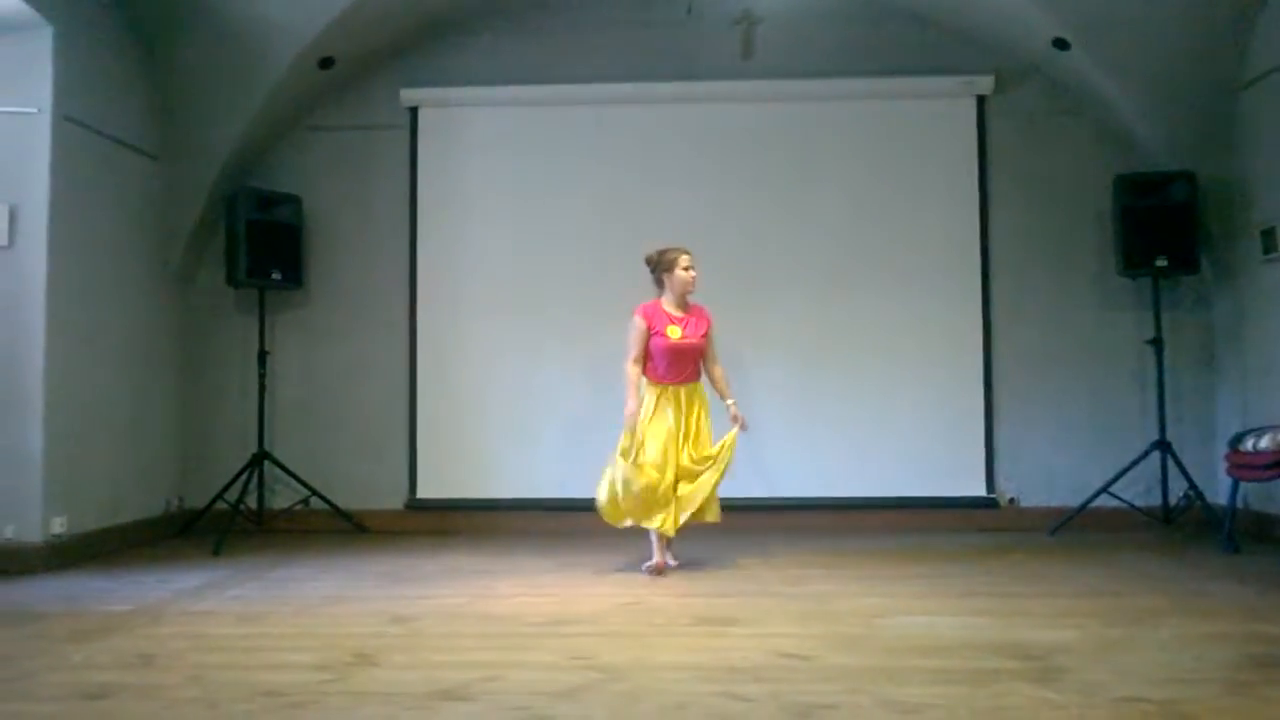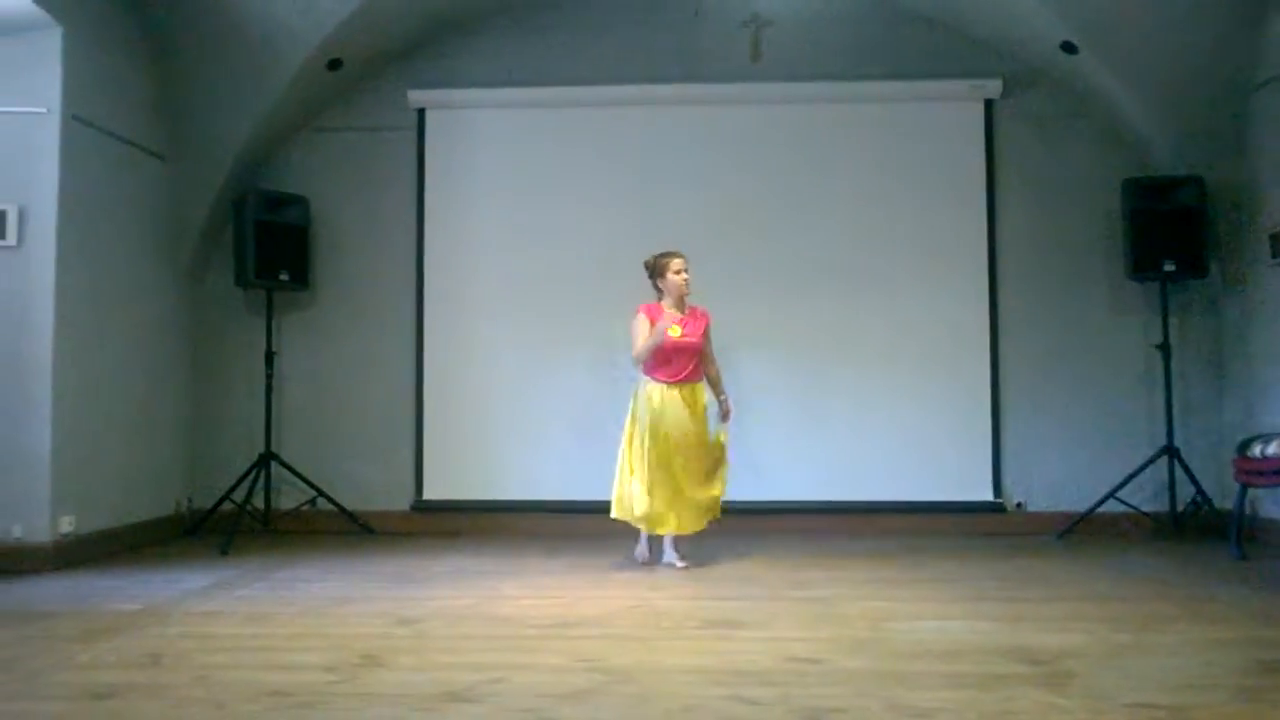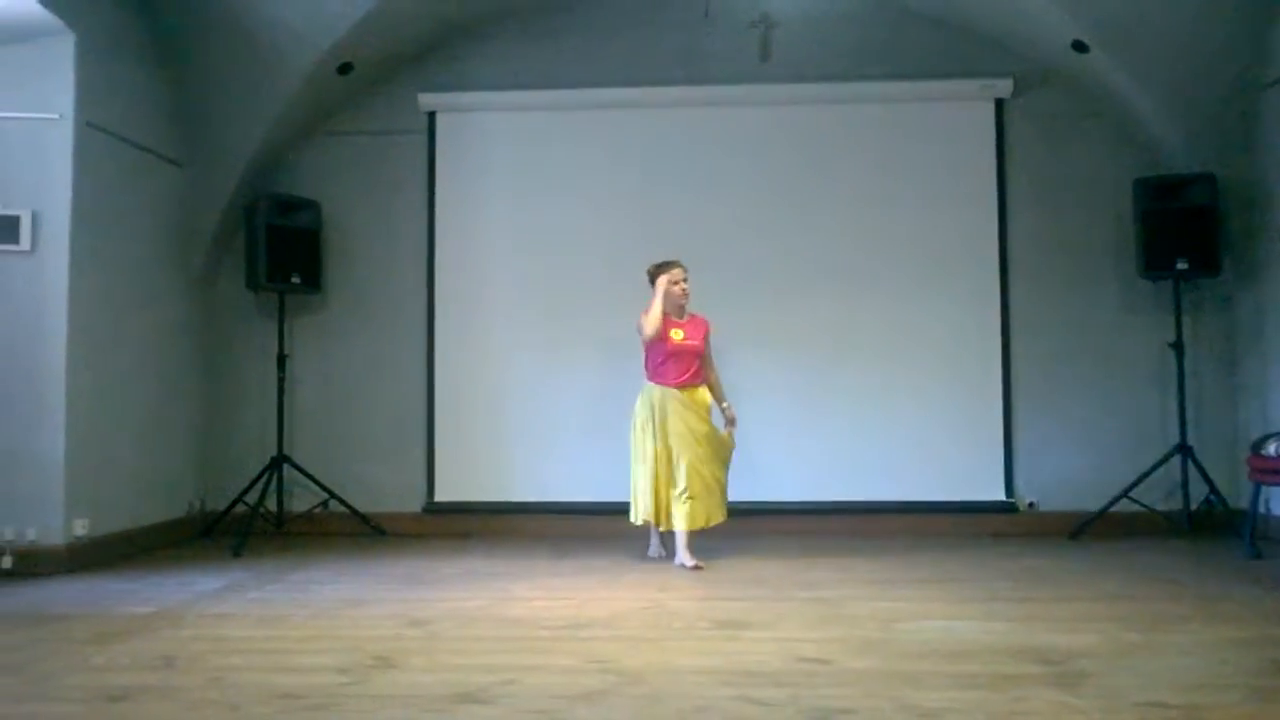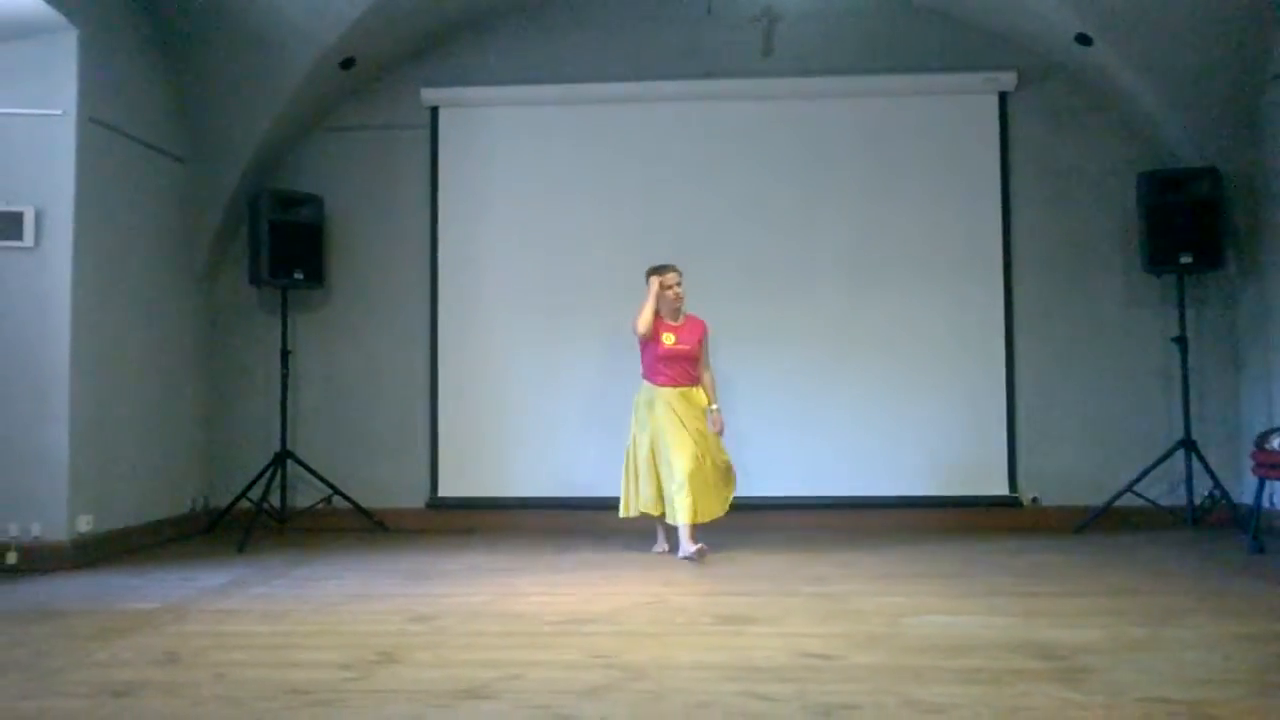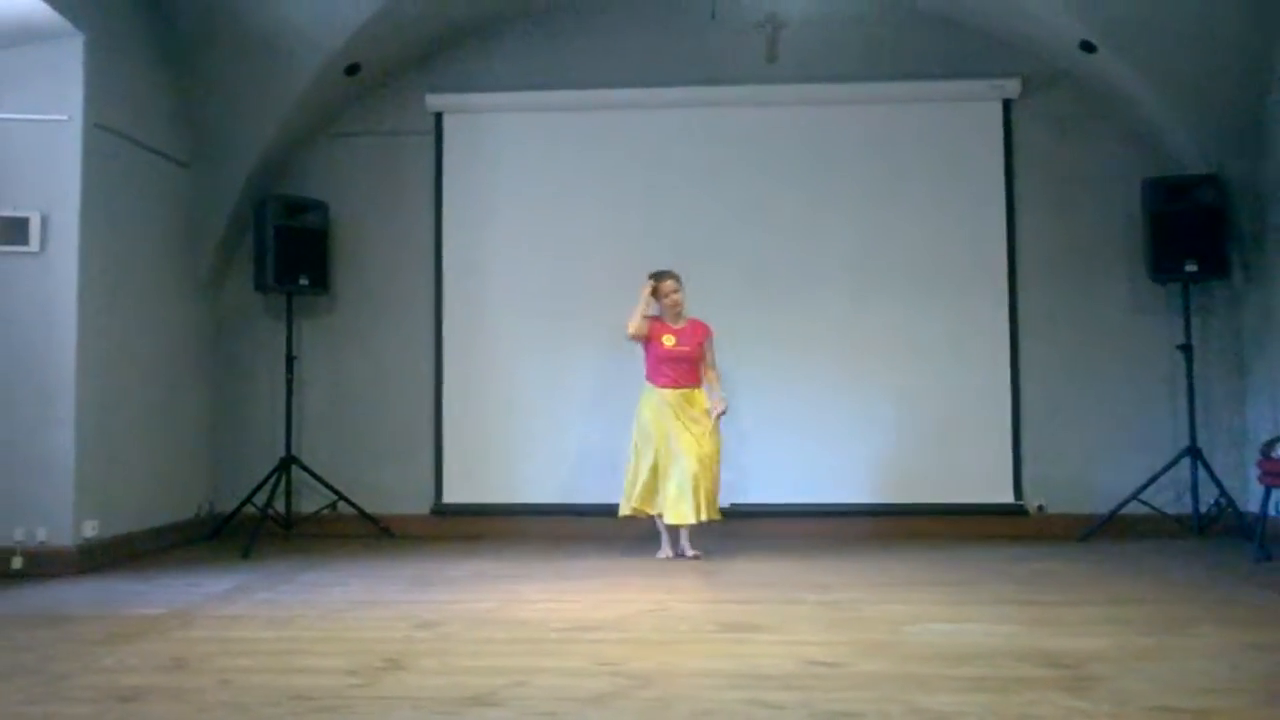
dt=0.2s
person 1, frame 1
left shoulder: (702, 316)
right shoulder: (646, 314)
left elbow: (711, 363)
right elbow: (634, 363)
left wrist: (730, 402)
right wrist: (632, 401)
left hip: (691, 402)
right hip: (656, 401)
left knee: (686, 474)
right knee: (655, 472)
left ankle: (666, 546)
right ankle: (657, 551)
person 1, frame 2
left shoulder: (701, 317)
right shoulder: (646, 314)
left elbow: (708, 362)
right elbow: (638, 356)
left wrist: (722, 397)
right wrist: (658, 334)
left hip: (691, 400)
right hip: (655, 400)
left knee: (685, 471)
right knee: (653, 469)
left ankle: (671, 548)
right ankle: (644, 538)
person 1, frame 3
left shoulder: (701, 324)
right shoulder: (651, 317)
left elbow: (708, 368)
right elbow: (650, 334)
left wrist: (724, 404)
right wrist: (660, 292)
left hip: (692, 404)
right hip: (659, 402)
left knee: (690, 471)
right knee: (659, 470)
left ankle: (682, 550)
right ankle: (655, 538)
person 1, frame 4
left shoulder: (698, 326)
right shoulder: (650, 322)
left elbow: (704, 370)
right elbow: (641, 331)
left wrist: (714, 408)
right wrist: (651, 293)
left hip: (688, 403)
right hip: (655, 402)
left knee: (687, 466)
right knee: (657, 468)
left ankle: (685, 542)
right ankle: (662, 536)
person 1, frame 5
left shoulder: (701, 329)
right shoulder: (650, 326)
left elbow: (709, 369)
right elbow: (631, 332)
left wrist: (717, 396)
right wrist: (643, 297)
left hip: (691, 404)
right hip: (657, 405)
left knee: (692, 466)
right knee: (659, 468)
left ankle: (685, 539)
right ankle: (666, 541)
